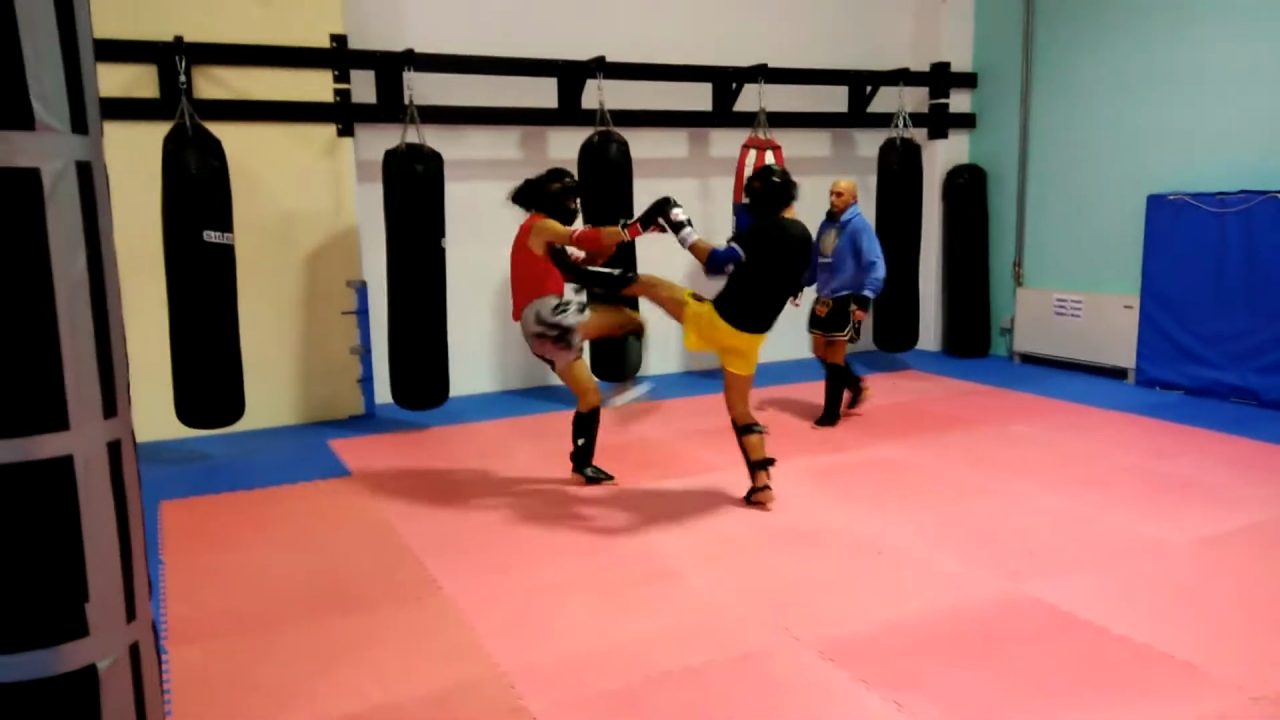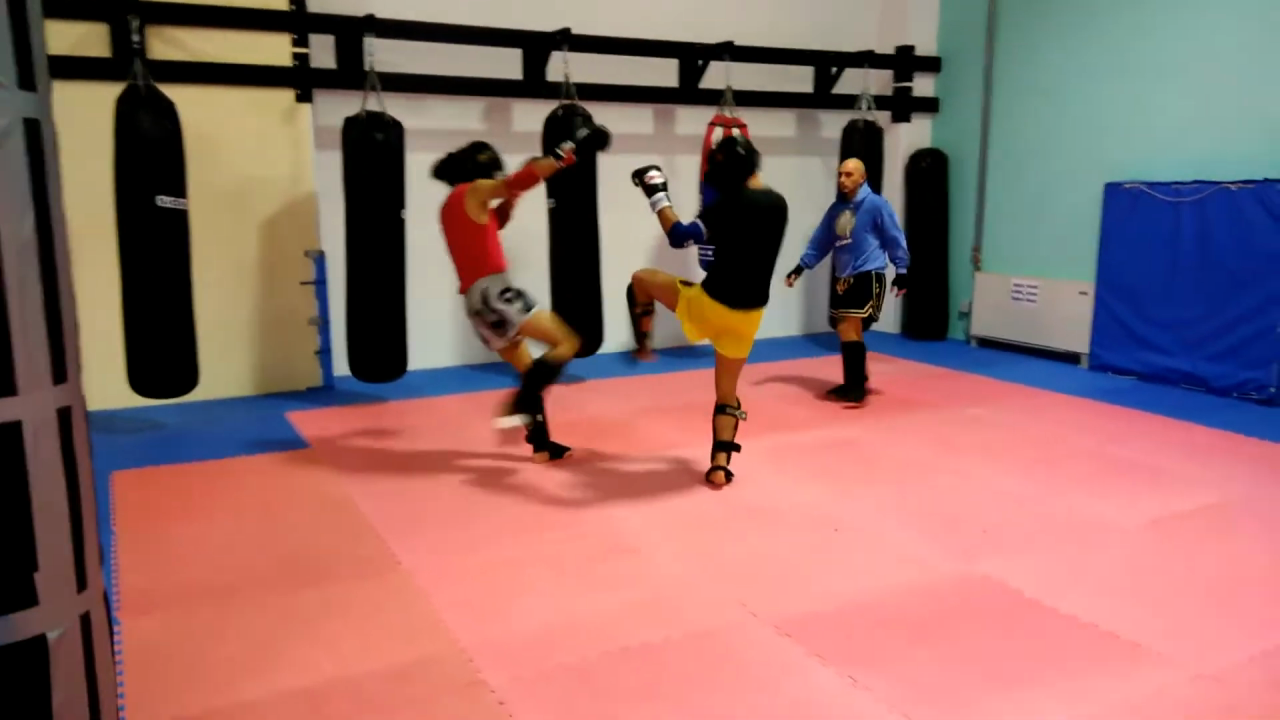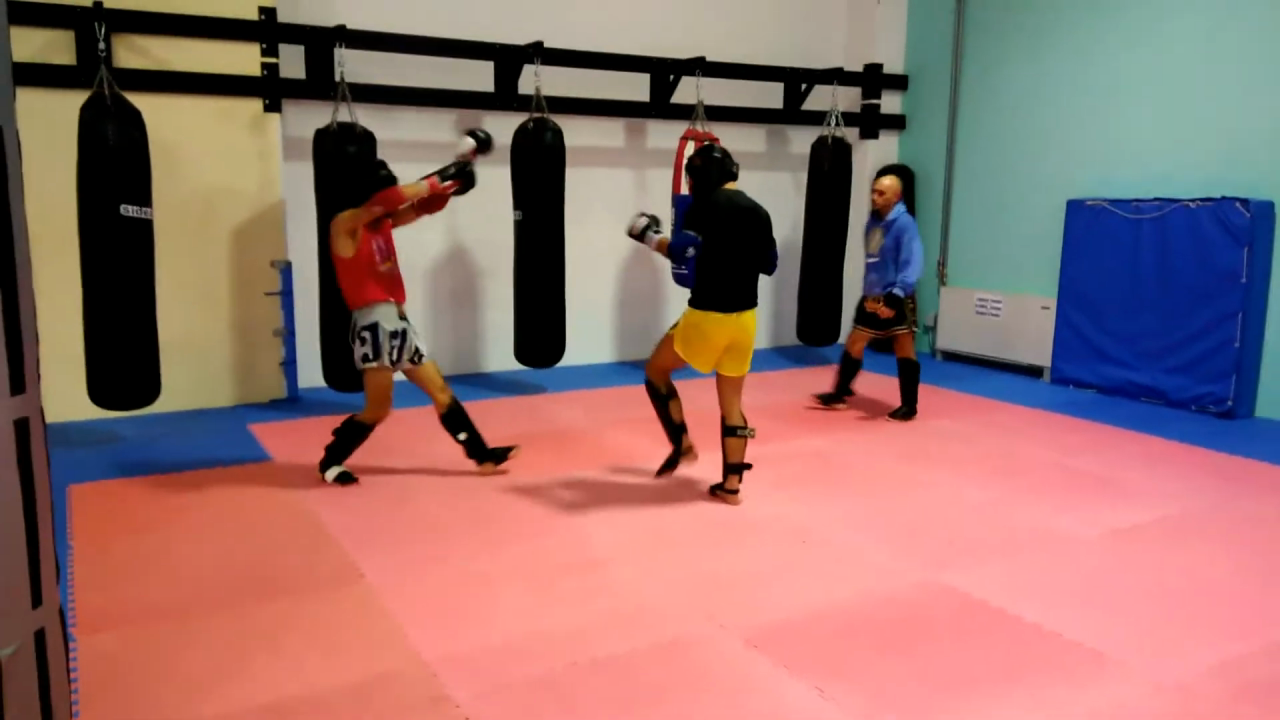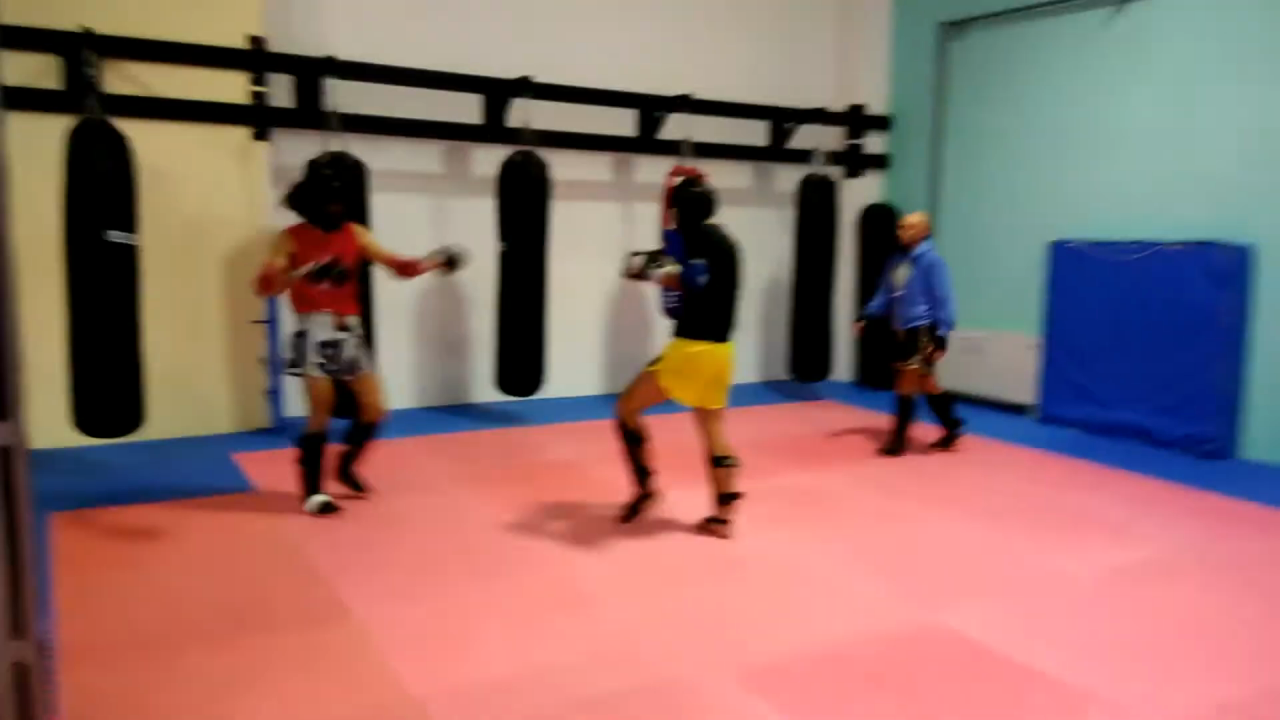
dt=0.4s
person 1, frame 1
left shoulder: (766, 230)
right shoulder: (805, 239)
left elbow: (719, 263)
left wrist: (682, 228)
left hip: (720, 322)
right hip: (750, 336)
left knee: (644, 283)
right knee: (739, 409)
left ankle: (579, 272)
right ankle: (761, 485)
person 1, frame 2
left shoulder: (731, 203)
right shoulder: (778, 205)
left elbow: (680, 237)
left wrist: (659, 194)
left hip: (712, 303)
right hip: (750, 312)
left knee: (642, 280)
right knee: (727, 391)
left ankle: (641, 345)
right ankle: (720, 466)
person 1, frame 3
left shoulder: (707, 204)
right shoulder: (758, 212)
left elbow: (679, 252)
right elbow: (769, 265)
left wrist: (649, 233)
left hip: (708, 316)
right hip: (744, 318)
left knee: (656, 369)
right knee: (731, 402)
left ankle: (681, 444)
right ankle: (731, 483)
person 1, frame 4
left shoulder: (701, 237)
right shoulder: (725, 243)
left elbow: (693, 284)
left wrist: (653, 271)
right wrist: (668, 269)
left hip: (694, 348)
right hip: (720, 349)
left knee: (628, 407)
right knee: (714, 432)
left ankle: (645, 487)
right ankle: (723, 515)
person 2, frame 1
left shoulder: (536, 229)
right shoulder: (541, 226)
left elbow: (582, 264)
right elbow: (590, 239)
left wrist: (603, 249)
right wrist: (641, 224)
left hip: (540, 326)
right hip: (549, 317)
left knee: (590, 396)
right knee: (631, 321)
left ankle: (582, 466)
right ankle: (624, 389)
person 2, frame 2
left shoulder: (452, 205)
right shoulder: (475, 191)
right elbow: (522, 180)
left wrist: (511, 197)
right wrist: (571, 151)
left hip: (479, 298)
right hip: (493, 290)
left knee: (528, 369)
right knee: (567, 343)
left ankle: (541, 443)
right ankle: (517, 409)
person 2, frame 3
left shoulder: (382, 221)
right shoulder: (344, 224)
left elbow: (430, 204)
right elbow: (389, 197)
left wrist: (461, 162)
right wrist: (443, 180)
left hip: (398, 320)
right hip: (373, 322)
left knee: (440, 392)
right knee: (377, 410)
left ankle: (480, 452)
right ankle: (331, 462)
person 2, frame 4
left shoulder: (353, 234)
right shoulder: (291, 239)
left elbow: (396, 265)
right elbow: (265, 283)
left wrist: (431, 262)
right wrist: (308, 273)
left hip: (350, 329)
right hip: (314, 332)
left knee: (374, 410)
right knee: (320, 416)
left ankle: (345, 467)
right ankle: (313, 491)
person 3, frame 1
left shoulder: (860, 227)
right shoulder: (827, 224)
left elbow: (874, 265)
left wrist: (865, 298)
right wrist: (801, 285)
left hip: (847, 299)
right hip: (824, 298)
left knee: (833, 354)
right knee: (820, 350)
left ankle: (832, 411)
right ankle: (854, 385)
person 3, frame 2
left shoulder: (876, 205)
right shoulder: (836, 208)
left elbow: (895, 240)
right elbow: (820, 242)
left wrist: (901, 273)
right wrist: (800, 268)
left hip: (867, 277)
right hip: (844, 279)
left knee: (847, 329)
right knee: (850, 331)
left ankle: (857, 387)
right ankle: (853, 383)
person 3, frame 3
left shoulder: (905, 225)
right shoulder: (873, 222)
left elbow: (911, 265)
left wrist: (896, 296)
left hip: (897, 299)
right hip: (872, 298)
left knee: (903, 350)
right knee: (854, 346)
left ankle: (909, 405)
right ankle: (839, 393)
person 3, frame 4
left shoulder: (931, 261)
right shoulder: (899, 259)
left elbow: (943, 300)
right elbow: (885, 294)
left wrist: (939, 336)
right wrist: (865, 315)
left hip: (922, 331)
right hip: (904, 332)
left knee: (906, 385)
right knee: (925, 383)
left ankle: (898, 440)
right ankle: (952, 428)
